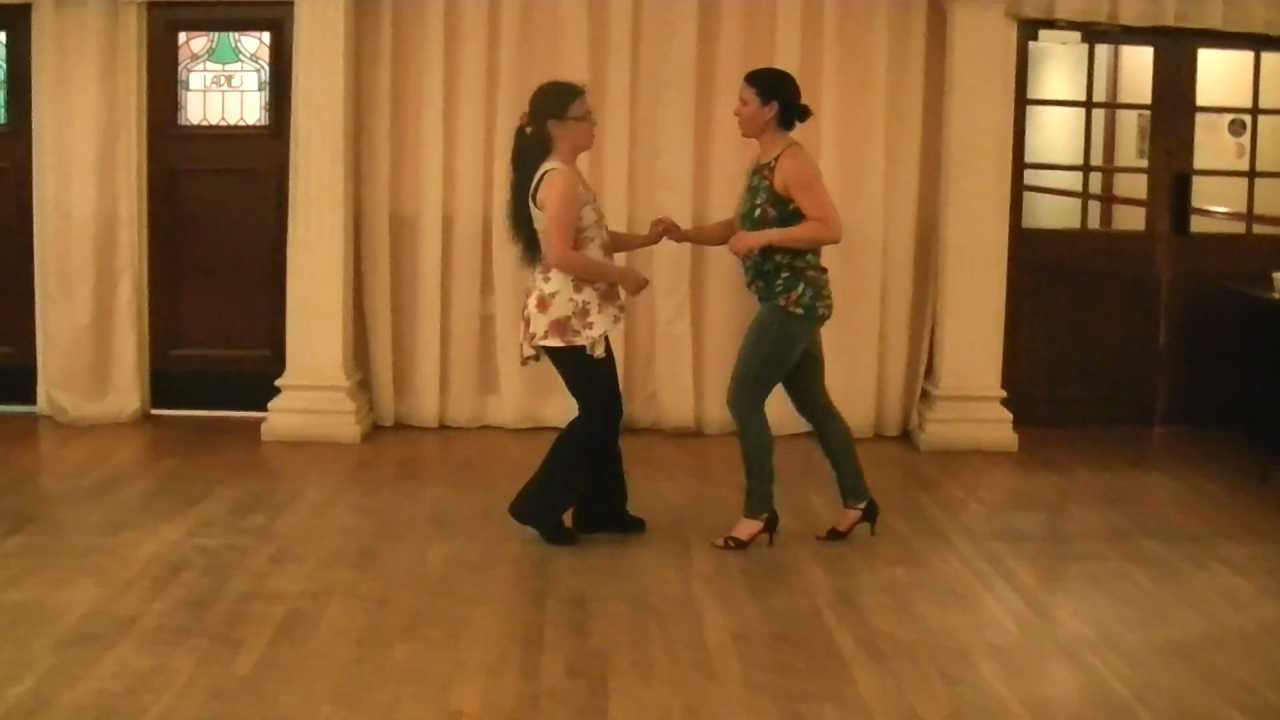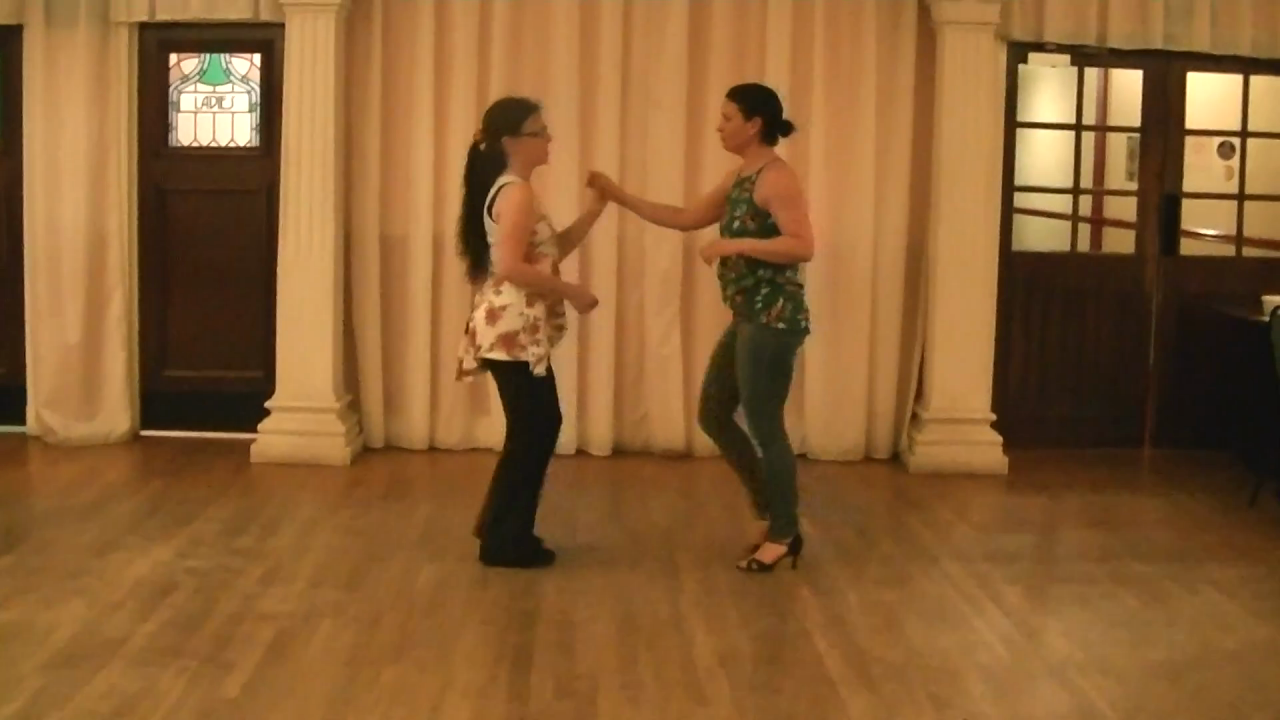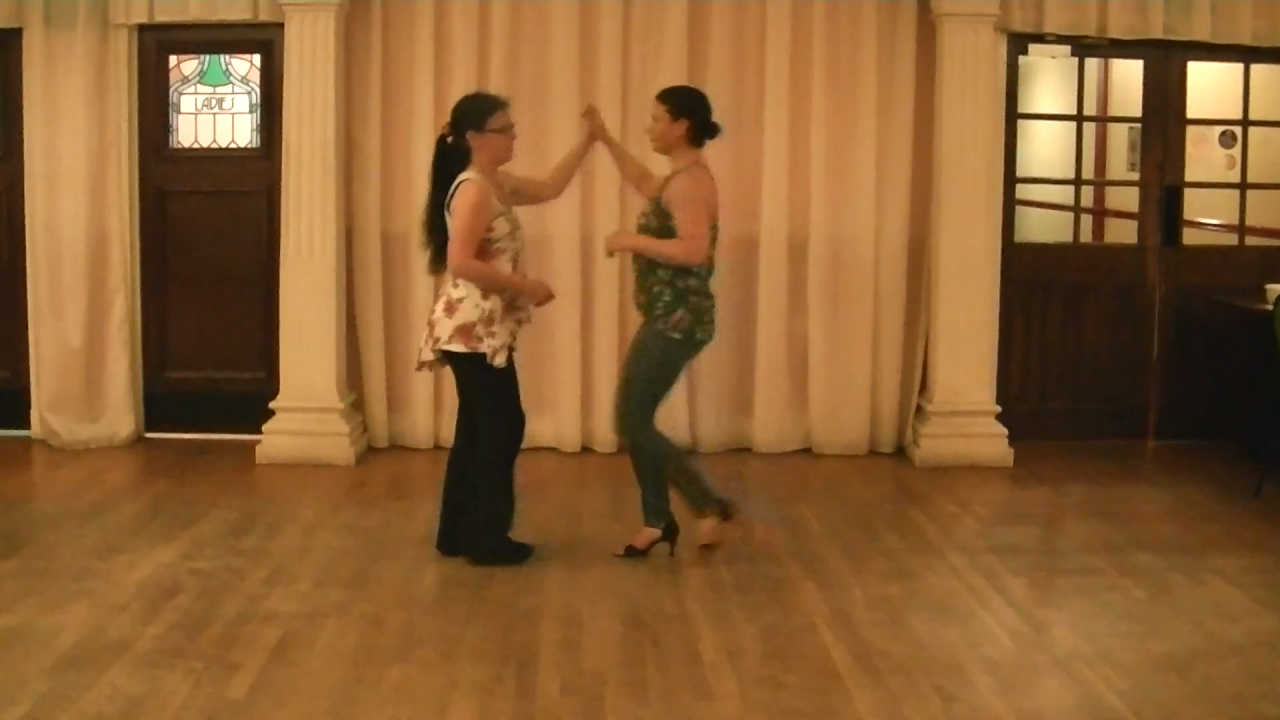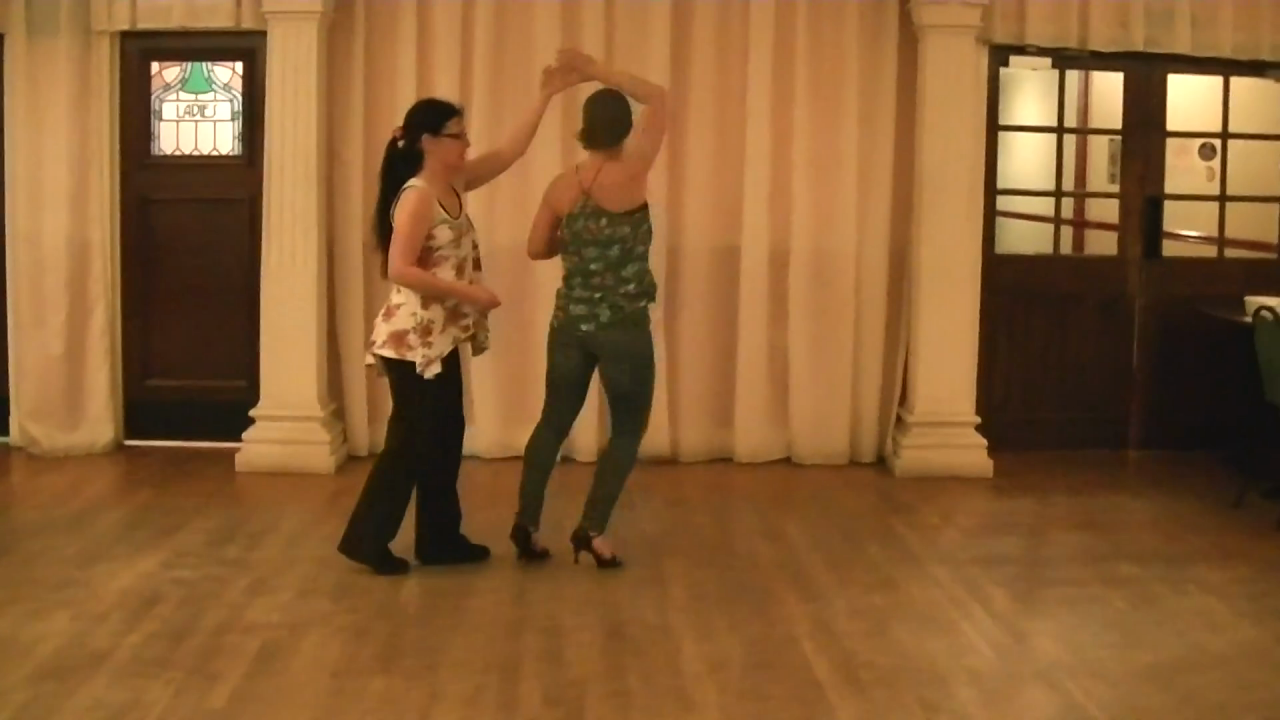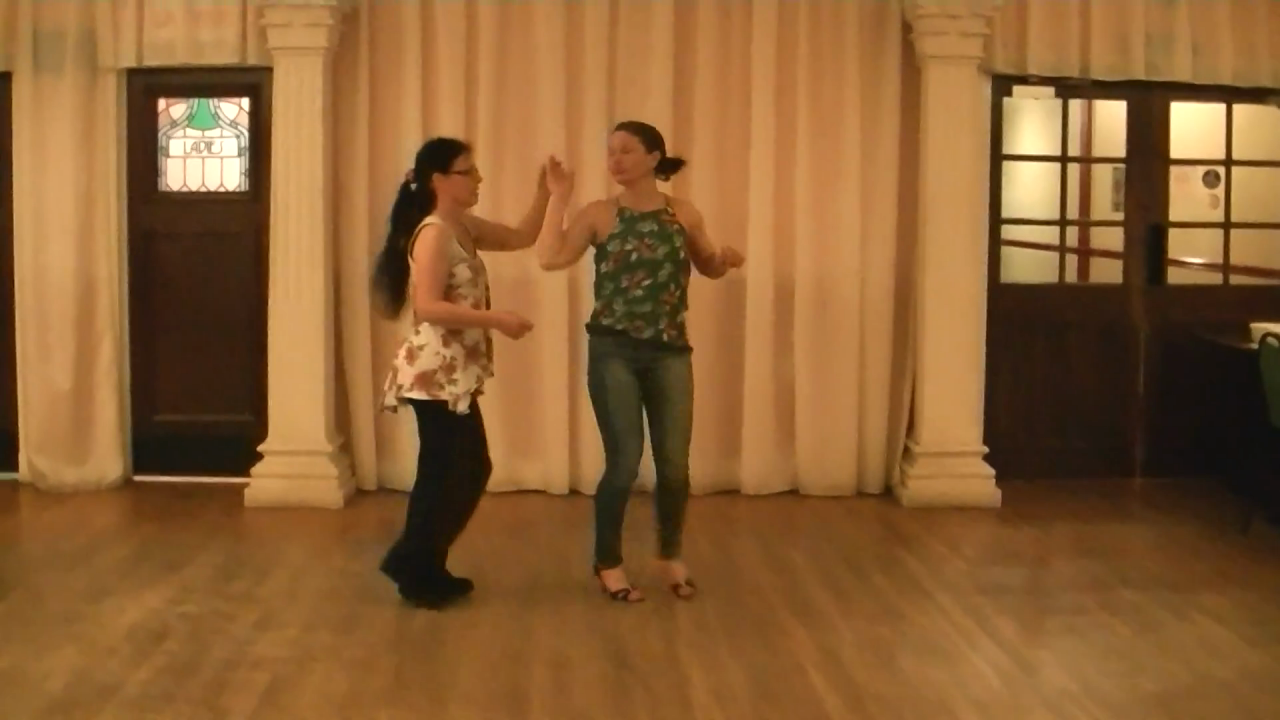
dt=0.5s
person 1, frame 1
left shoulder: (795, 164)
right shoulder: (763, 164)
left elbow: (829, 228)
right elbow: (735, 230)
left wrist: (763, 236)
right wrist: (682, 234)
left hip: (795, 301)
right hip: (786, 301)
left knee: (743, 400)
right knee: (813, 404)
left ankle: (758, 513)
right ankle: (858, 501)
person 1, frame 2
left shoulder: (777, 177)
right shoulder: (740, 178)
left elbow: (803, 245)
right elbow: (685, 218)
left wrist: (735, 244)
right wrist: (620, 196)
left hip: (774, 318)
right hip: (751, 317)
left knee: (766, 424)
right knee: (712, 414)
left ankle: (784, 532)
right ankle: (773, 512)
person 1, frame 3
left shoulder: (689, 184)
right shoulder: (688, 175)
left elbow: (694, 252)
right elbow: (648, 185)
left wrist: (630, 242)
right wrist: (606, 140)
left hip: (675, 321)
right hip: (679, 318)
left knee: (632, 422)
right knee: (637, 419)
left ankle: (708, 504)
right ankle: (659, 522)
person 1, frame 4
left shoulder: (562, 185)
right shoulder: (630, 175)
left elbow: (536, 249)
right elbow: (658, 100)
right wrist: (597, 69)
left hip: (571, 320)
right hip: (624, 324)
left knee: (554, 421)
right knee: (629, 428)
left ankle: (527, 525)
right ankle: (592, 527)
person 1, frame 5
left shoulder: (683, 213)
right shoulder: (596, 214)
left elbow: (712, 268)
right elbow: (551, 259)
left wrist: (726, 258)
right wrist: (560, 199)
left hip: (668, 352)
right hip: (611, 352)
left knee: (672, 461)
right knee: (623, 463)
left ankle: (669, 552)
right ankle: (607, 561)
person 2, frame 1
left shoulder: (566, 175)
right shoulder: (558, 179)
left elbow: (592, 241)
right elbow: (561, 255)
left wrist: (644, 239)
right wrist: (621, 275)
left hip: (579, 314)
right hip: (567, 316)
left knee: (604, 408)
right knee: (599, 410)
left ankle: (601, 508)
right ankle: (538, 504)
person 2, frame 2
left shoulder: (512, 190)
right shoulder: (516, 193)
left elbow: (550, 252)
right elbow: (511, 267)
left wrist: (595, 209)
right wrist: (571, 291)
left hip: (520, 331)
right hip: (513, 332)
left knee: (541, 424)
right knee: (530, 431)
left ankle: (504, 525)
right ankle: (506, 542)
person 2, frame 3
left shoulder: (495, 183)
right shoulder: (472, 189)
left elbow: (549, 187)
right elbow: (460, 263)
left wrist: (587, 140)
right wrist: (525, 285)
left hip: (485, 326)
right hip: (473, 328)
left knee: (480, 428)
right knee: (503, 426)
left ankle: (461, 532)
right ankle: (485, 535)
person 2, frame 4
left shoulder: (454, 183)
right shoulder: (416, 197)
left elbow: (511, 151)
right elbow: (399, 269)
left wrist: (547, 94)
right wrist: (467, 291)
left hip: (442, 336)
right hip: (414, 336)
left knee: (446, 436)
right knee: (412, 439)
left ankle: (440, 538)
right ankle: (366, 539)
person 2, frame 5
left shoulder: (465, 227)
right shoulder: (433, 233)
left elbow: (523, 237)
right elbow: (427, 306)
left wrist: (544, 193)
right wrist: (495, 319)
left hip: (449, 372)
right hip: (435, 372)
left knee: (440, 473)
right knee: (470, 470)
left ankle: (422, 572)
right ankle: (412, 564)
